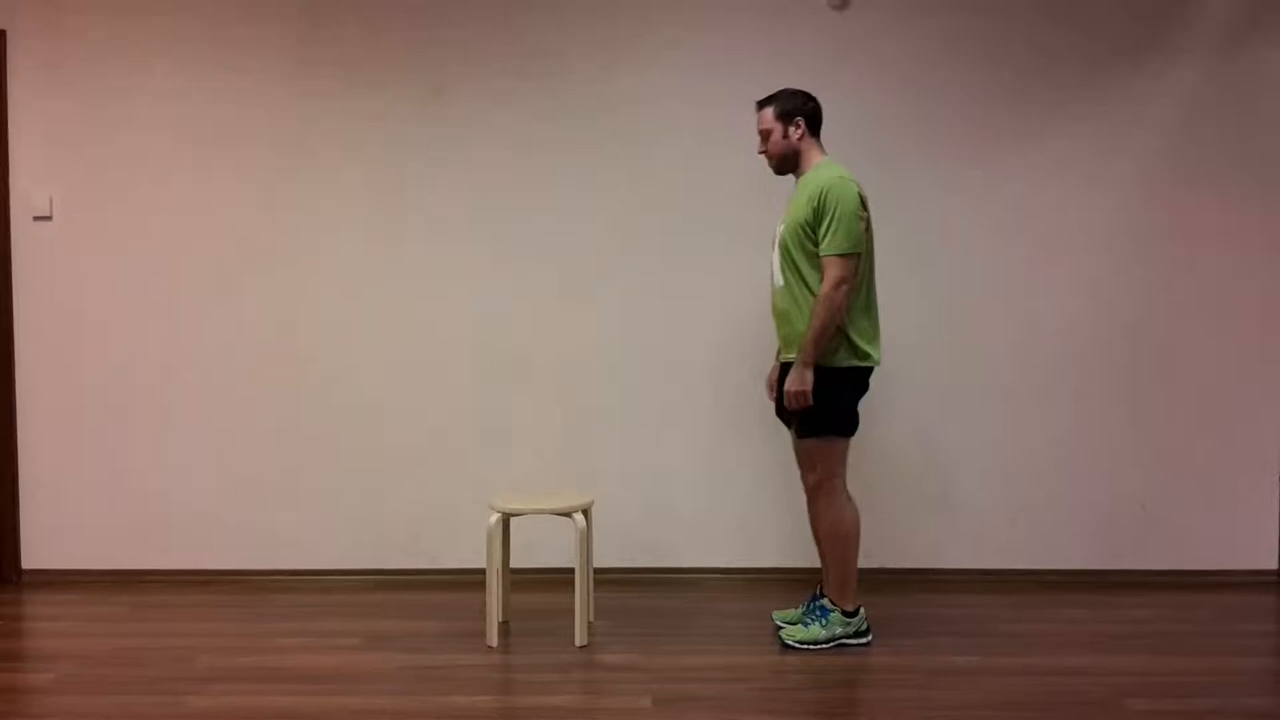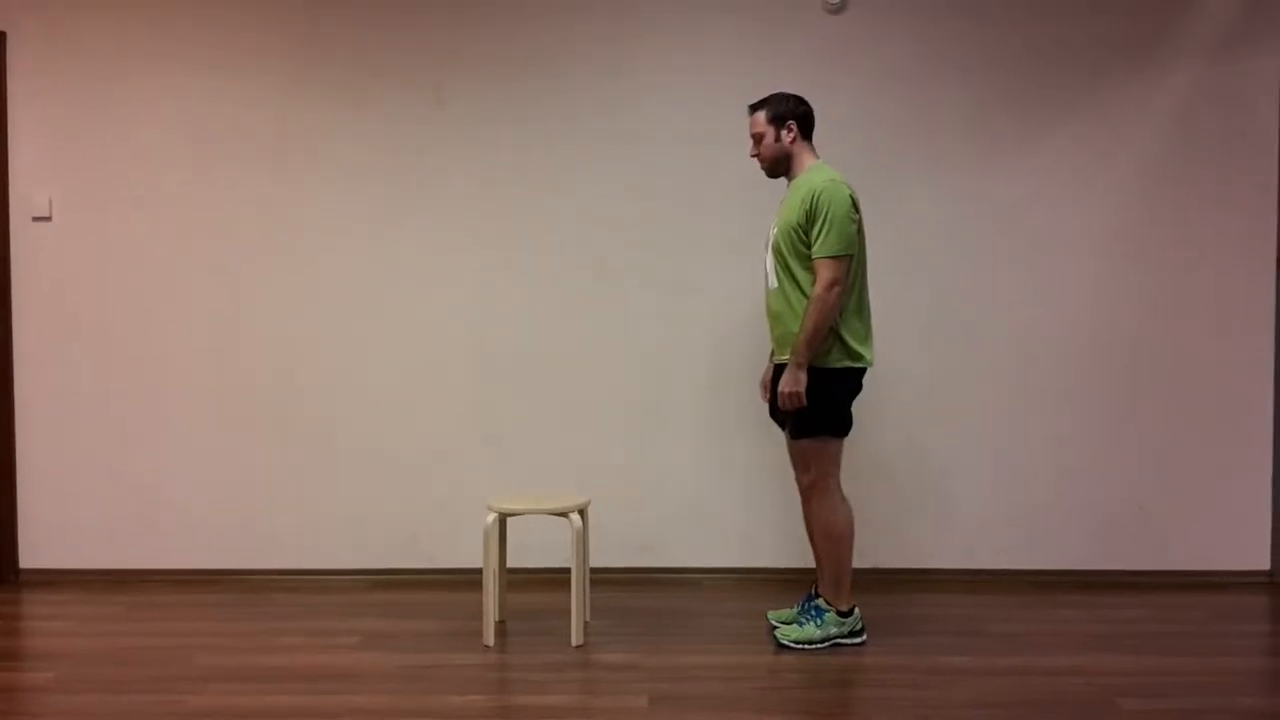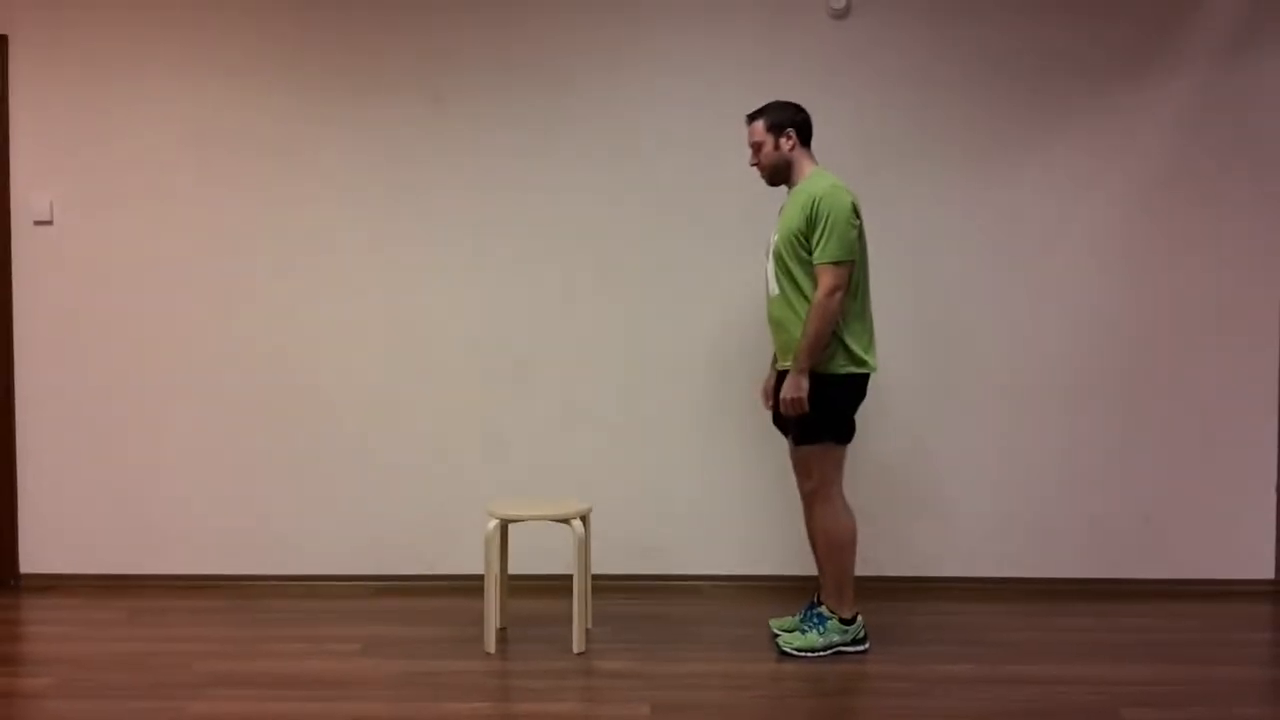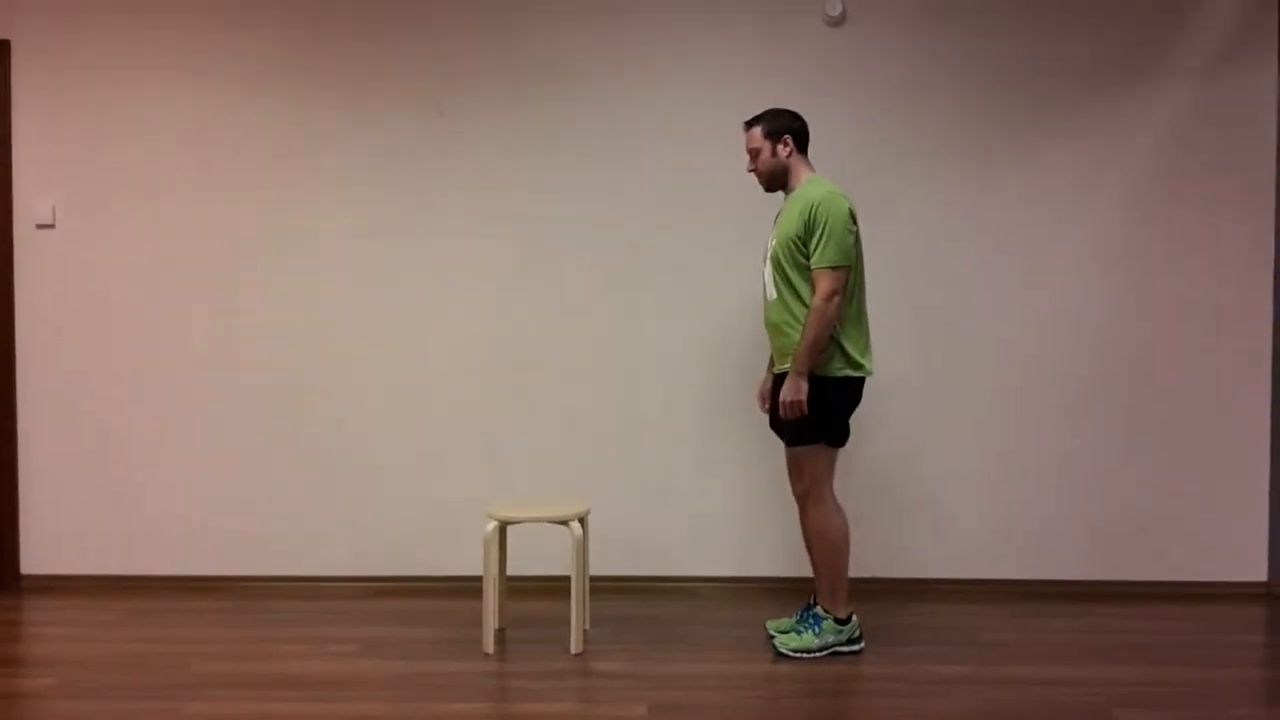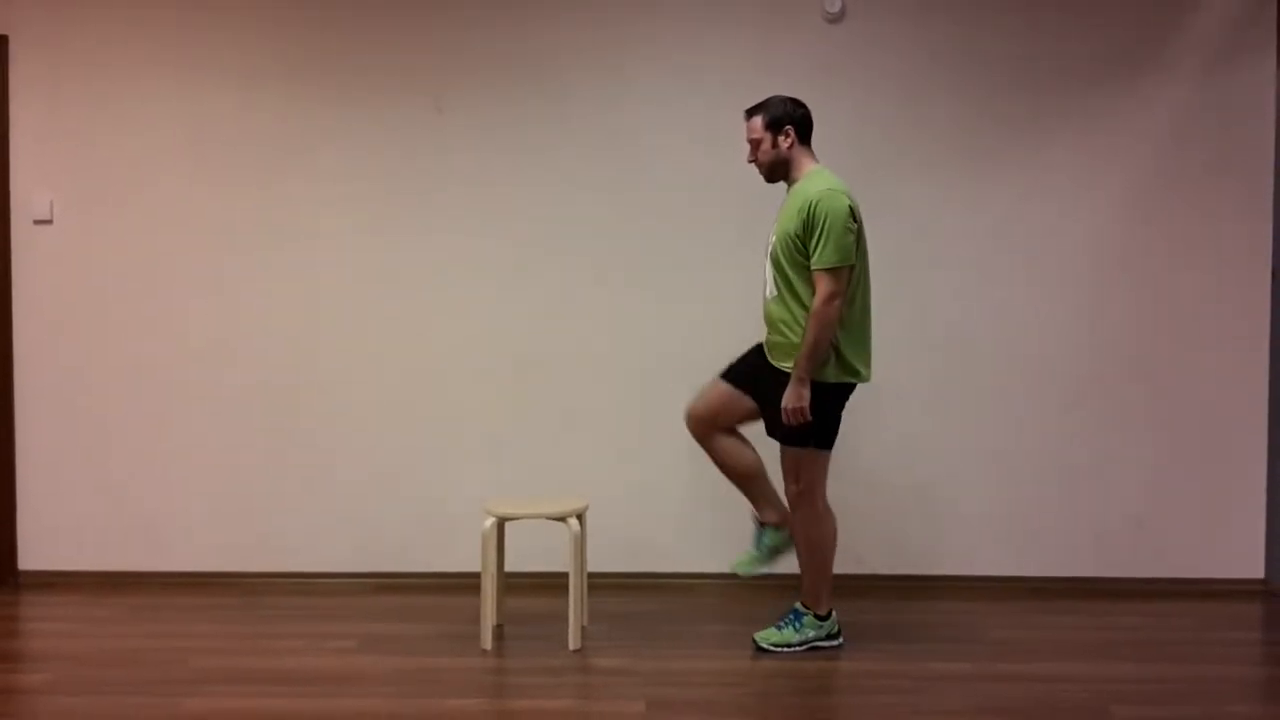
dt=1s
person 1, frame 1
left shoulder: (835, 188)
right shoulder: (805, 189)
left elbow: (838, 285)
left wrist: (805, 365)
right wrist: (783, 359)
left hip: (828, 367)
right hip: (807, 364)
left knee: (827, 485)
right knee: (816, 484)
left ankle: (846, 614)
right ankle: (830, 598)
person 1, frame 2
left shoulder: (827, 191)
right shoulder: (797, 193)
left elbow: (830, 288)
left wrist: (798, 366)
right wrist: (777, 361)
left hip: (822, 368)
right hip: (800, 365)
left knee: (821, 485)
right knee: (811, 484)
left ankle: (841, 612)
right ankle: (825, 598)
person 1, frame 3
left shoulder: (828, 197)
right shoulder: (796, 200)
left elbow: (831, 293)
left wrist: (800, 372)
right wrist: (778, 367)
left hip: (826, 374)
right hip: (803, 371)
left knee: (824, 492)
right knee: (813, 492)
left ankle: (844, 621)
right ankle: (827, 606)
person 1, frame 4
left shoulder: (825, 203)
right shoulder: (791, 208)
left elbow: (829, 297)
left wrist: (799, 376)
right wrist: (775, 370)
left hip: (823, 375)
right hip: (800, 372)
left knee: (814, 491)
right knee: (808, 490)
left ankle: (840, 621)
right ankle: (825, 607)
person 1, frame 5
left shoulder: (827, 200)
right shoulder: (798, 194)
left elbow: (831, 299)
left wrist: (801, 381)
left hip: (814, 368)
right hip: (781, 354)
left knee: (804, 489)
right knee: (702, 416)
left ankle: (818, 618)
right ankle: (774, 521)
